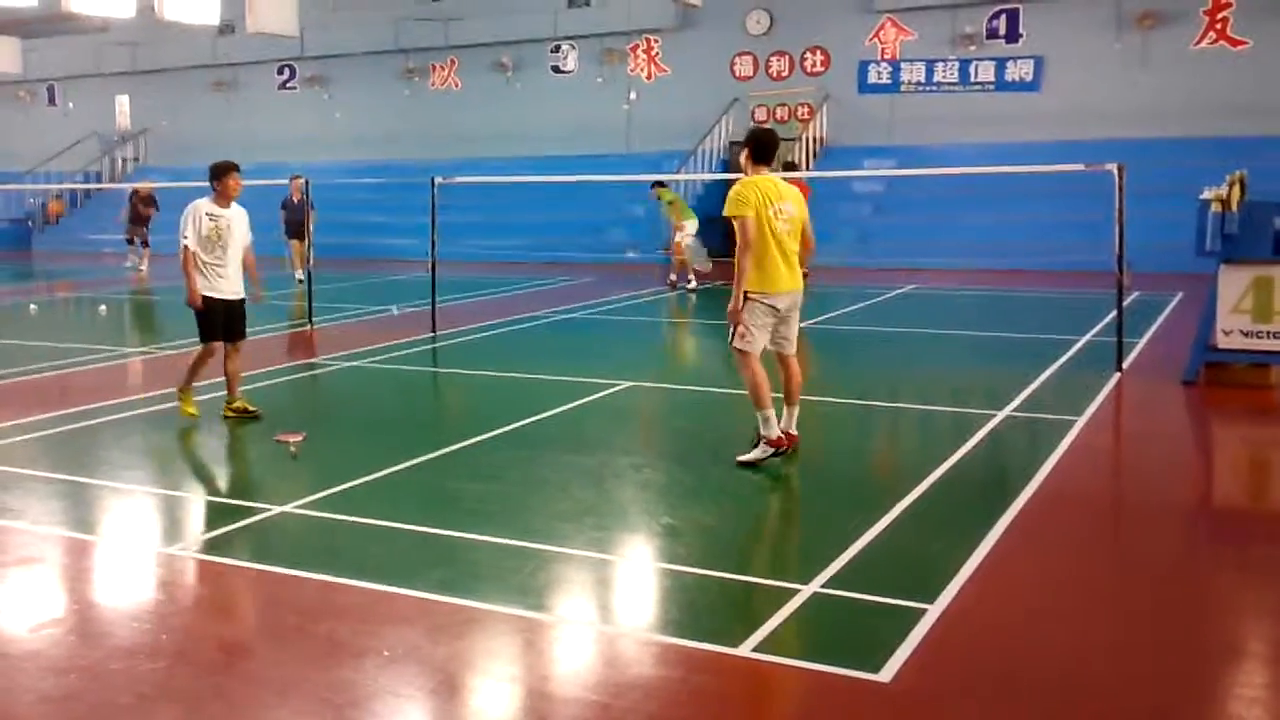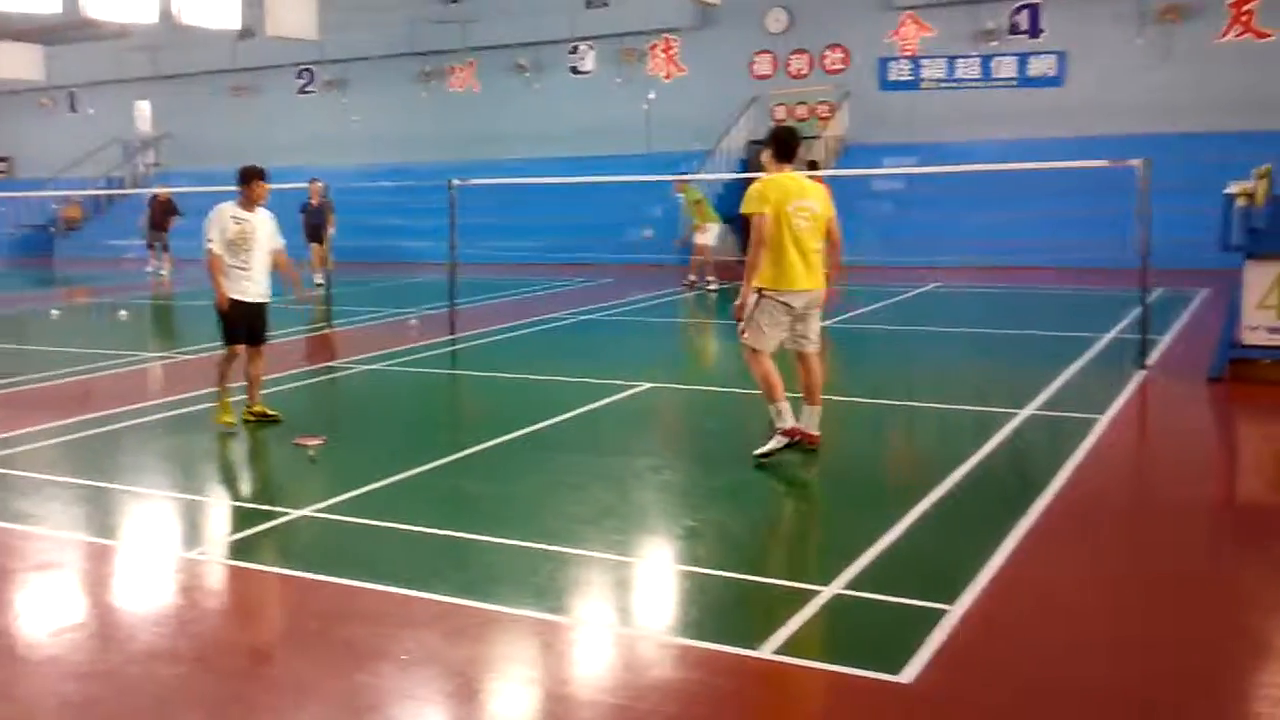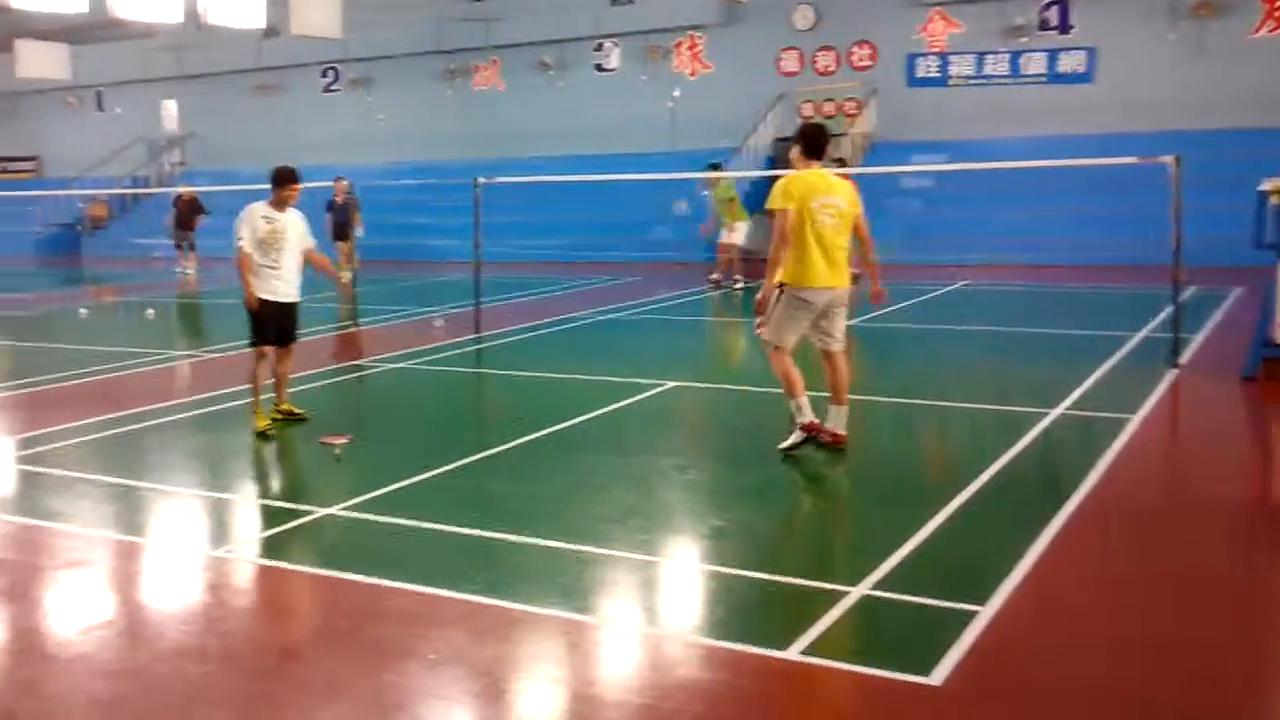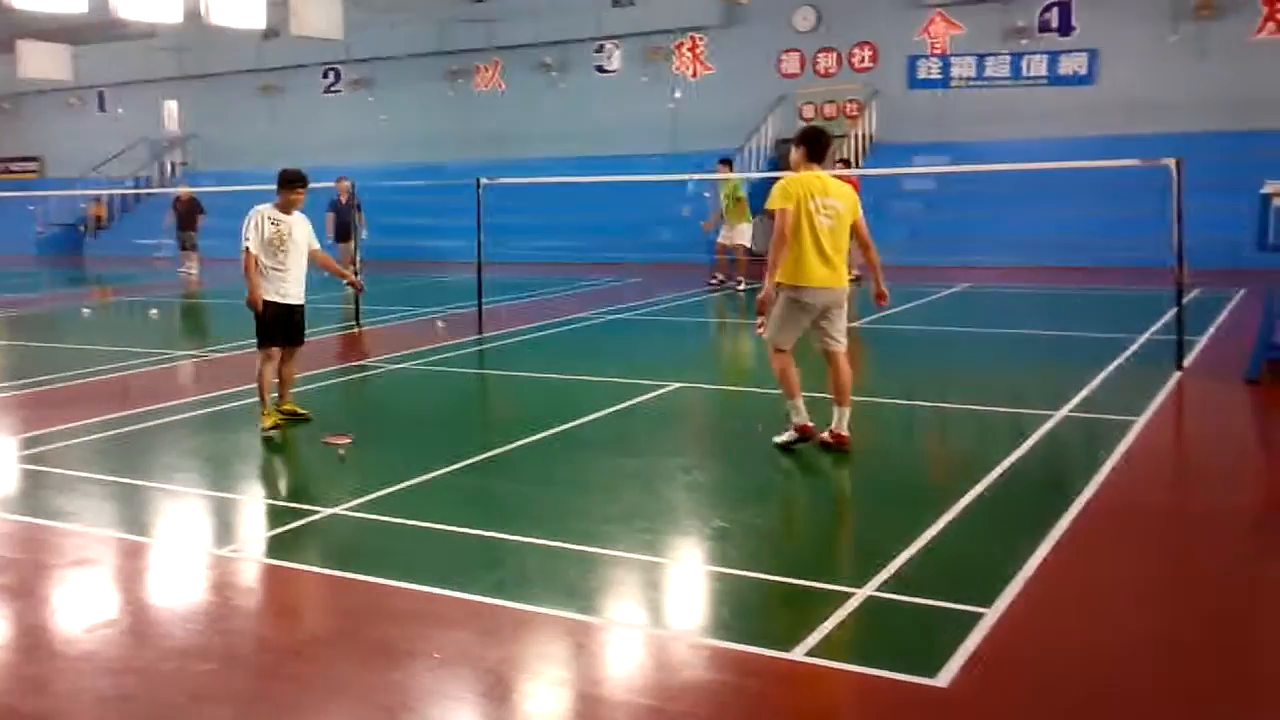
dt=0.1s
person 1, frame 1
left shoulder: (743, 190)
right shoulder: (792, 191)
left elbow: (746, 244)
right elbow: (807, 243)
left wrist: (736, 295)
left hip: (760, 289)
right hip: (791, 288)
left knee: (747, 357)
right knee: (787, 355)
left ankle: (772, 435)
right ankle: (790, 430)
person 1, frame 2
left shoulder: (763, 187)
right shoulder: (818, 190)
left elbow: (759, 242)
right elbow: (835, 242)
left wrist: (745, 291)
right wrist: (832, 281)
left hip: (776, 287)
right hip: (812, 286)
left knee: (756, 352)
right knee: (809, 355)
left ankle: (785, 426)
right ankle: (810, 429)
person 1, frame 3
left shoulder: (790, 184)
right shoulder: (845, 188)
left elbow: (783, 236)
right elbow: (865, 240)
left wrist: (767, 285)
right wrist: (874, 281)
left hip: (800, 284)
right hip: (837, 285)
left knee: (778, 350)
right knee: (834, 353)
left ankle: (807, 422)
right ankle: (836, 428)
person 1, frame 4
left shoulder: (789, 185)
right shoulder: (845, 191)
left elbow: (782, 236)
right elbow: (866, 243)
left wrist: (768, 284)
right wrist: (879, 283)
left hip: (798, 284)
right hip: (835, 286)
left knee: (779, 350)
right knee: (837, 355)
left ankle: (801, 423)
right ankle: (840, 430)
person 2, frame 1
left shoulder: (240, 214)
right shoulder: (197, 210)
right elbow: (188, 251)
left wrist: (257, 283)
right wrist: (192, 285)
left hip: (235, 293)
right hip: (207, 292)
left knee: (234, 346)
right knee: (211, 347)
left ankle: (234, 401)
right ankle: (185, 390)
person 2, frame 2
left shoulder: (267, 218)
right shoulder: (222, 213)
left elbow: (278, 255)
right elbow: (213, 254)
left wrist: (298, 283)
right wrist: (219, 288)
left hip: (259, 296)
right hip: (233, 295)
left knee: (256, 351)
right knee: (235, 350)
left ankle: (253, 406)
right ankle: (222, 401)
person 2, frame 3
left shoulder: (297, 218)
right shoulder: (253, 213)
left elbow: (311, 253)
right elbow: (243, 253)
left wrist: (338, 276)
right wrist: (248, 287)
left hip: (289, 296)
right hip: (262, 296)
left knee: (285, 350)
right knee: (263, 352)
left ankle: (280, 404)
right ankle: (258, 411)
person 2, frame 4
left shoulder: (302, 221)
right shoulder: (260, 215)
left elbow: (316, 254)
right elbow: (249, 255)
left wrist: (347, 275)
right wrist: (253, 289)
left hip: (295, 298)
right hip: (269, 298)
left knee: (290, 352)
right knee: (270, 354)
left ankle: (284, 404)
right ankle: (266, 413)
